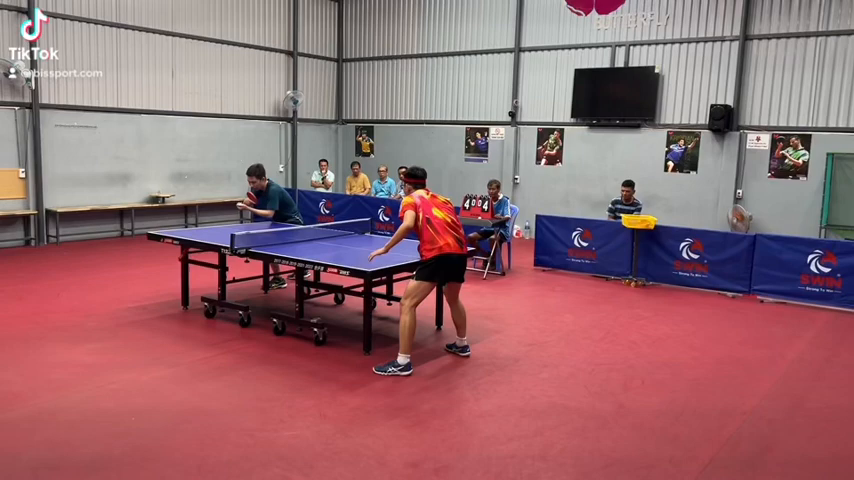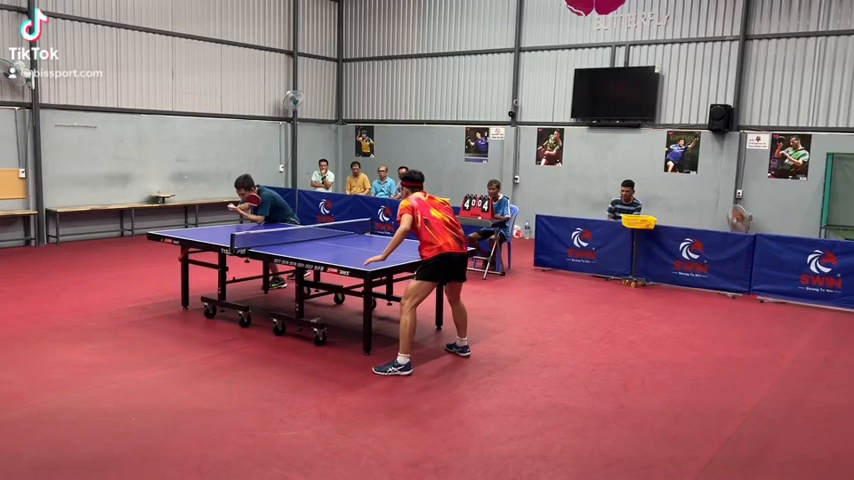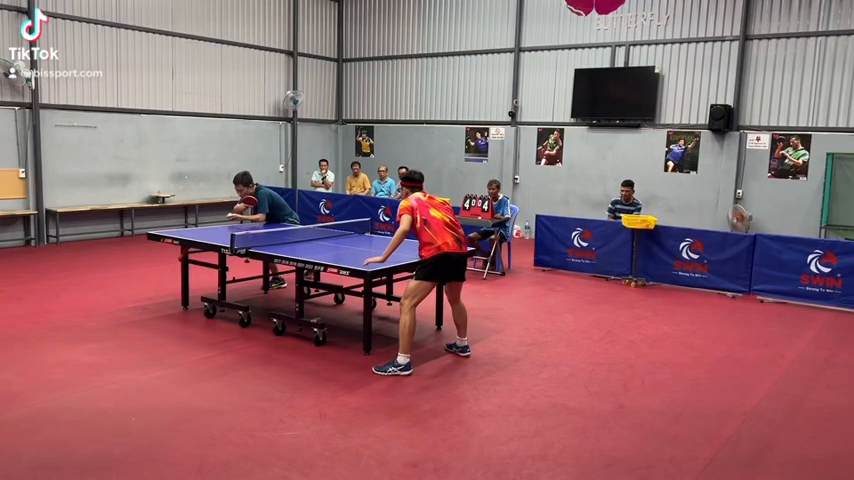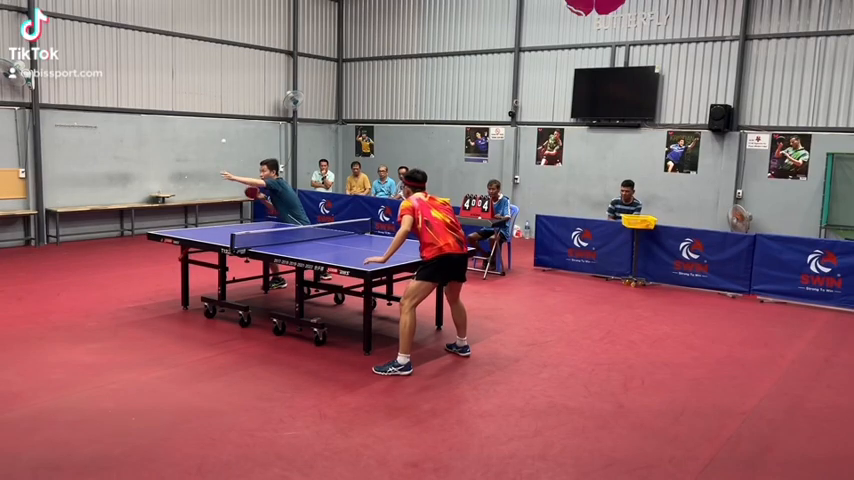
dt=0.5s
person 1, frame 1
left shoulder: (411, 200)
right shoulder: (443, 200)
left elbow: (408, 225)
left wrist: (385, 248)
left hip: (437, 256)
right hip: (459, 253)
left knee: (407, 304)
right knee: (453, 299)
left ankle: (403, 362)
right ankle: (462, 345)
person 1, frame 2
left shoulder: (408, 202)
right shoulder: (441, 201)
left elbow: (405, 228)
right elbow: (456, 228)
left wrist: (384, 255)
left hip: (438, 256)
right hip: (460, 252)
left knee: (407, 304)
right knee: (454, 299)
left ankle: (403, 362)
right ankle: (462, 345)
person 1, frame 3
left shoulder: (408, 203)
right shoulder: (441, 201)
left elbow: (404, 229)
left wrist: (383, 257)
left hip: (438, 256)
right hip: (460, 252)
left knee: (407, 304)
right knee: (454, 299)
left ankle: (403, 362)
right ankle: (462, 344)
person 1, frame 4
left shoulder: (409, 203)
right shoulder: (442, 202)
left elbow: (405, 229)
left wrist: (384, 258)
left hip: (438, 256)
right hip: (460, 253)
left knee: (407, 304)
right knee: (453, 299)
left ankle: (403, 362)
right ankle: (462, 345)
person 2, frame 1
left shoulder: (274, 190)
right shoulder: (257, 188)
left elbow: (269, 214)
right elbow: (245, 202)
left wrist: (249, 209)
right wrist: (248, 201)
left hip: (292, 221)
right hip: (281, 221)
left ankle: (278, 279)
person 2, frame 2
left shoulder: (265, 195)
left elbow: (259, 219)
right elbow: (239, 209)
left wrist: (239, 211)
right wrist: (248, 204)
left hip: (289, 223)
right hip: (276, 223)
left ankle: (277, 279)
person 2, frame 3
left shoulder: (262, 194)
right shoulder: (251, 194)
left elbow: (261, 218)
right elbow: (237, 210)
left wrist: (239, 217)
right wrist: (243, 205)
left hip: (290, 223)
right hip: (279, 222)
left ankle: (277, 279)
person 2, frame 4
left shoulder: (276, 183)
right shoulder: (279, 186)
left elbow: (257, 182)
right elbow: (280, 208)
left wrist: (233, 178)
right wrist: (264, 199)
right hip: (302, 225)
left ankle: (278, 279)
